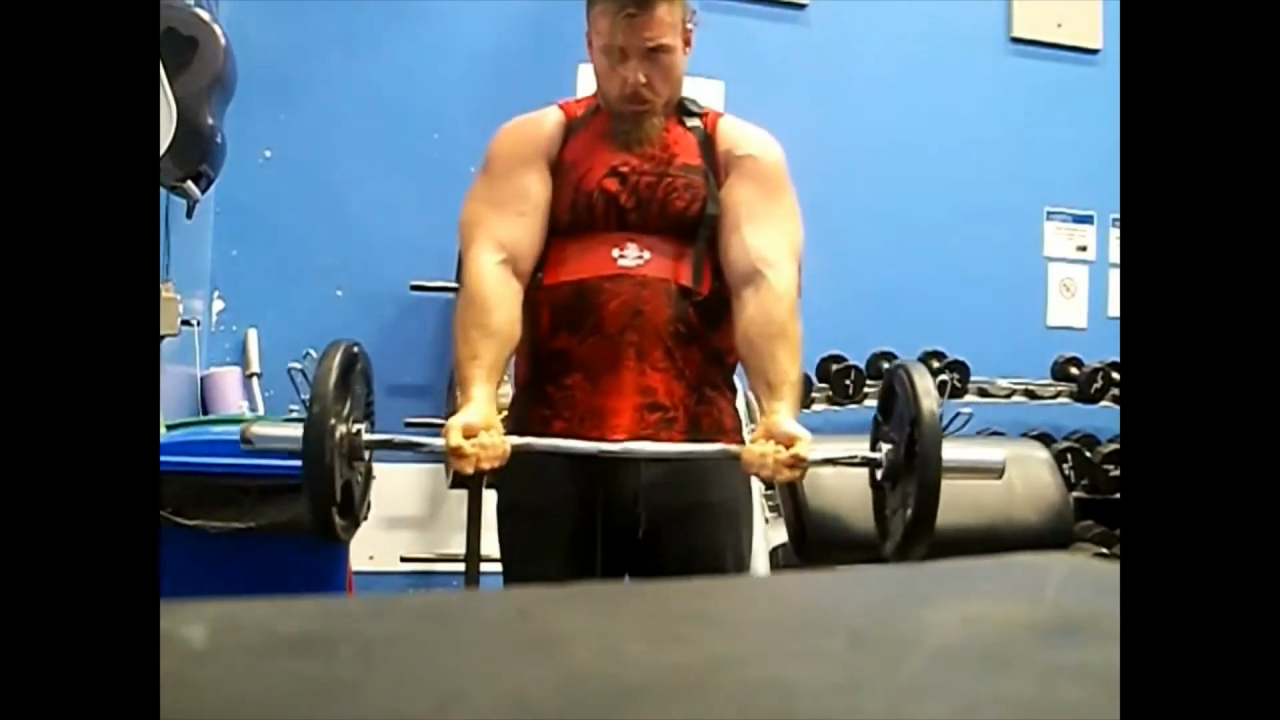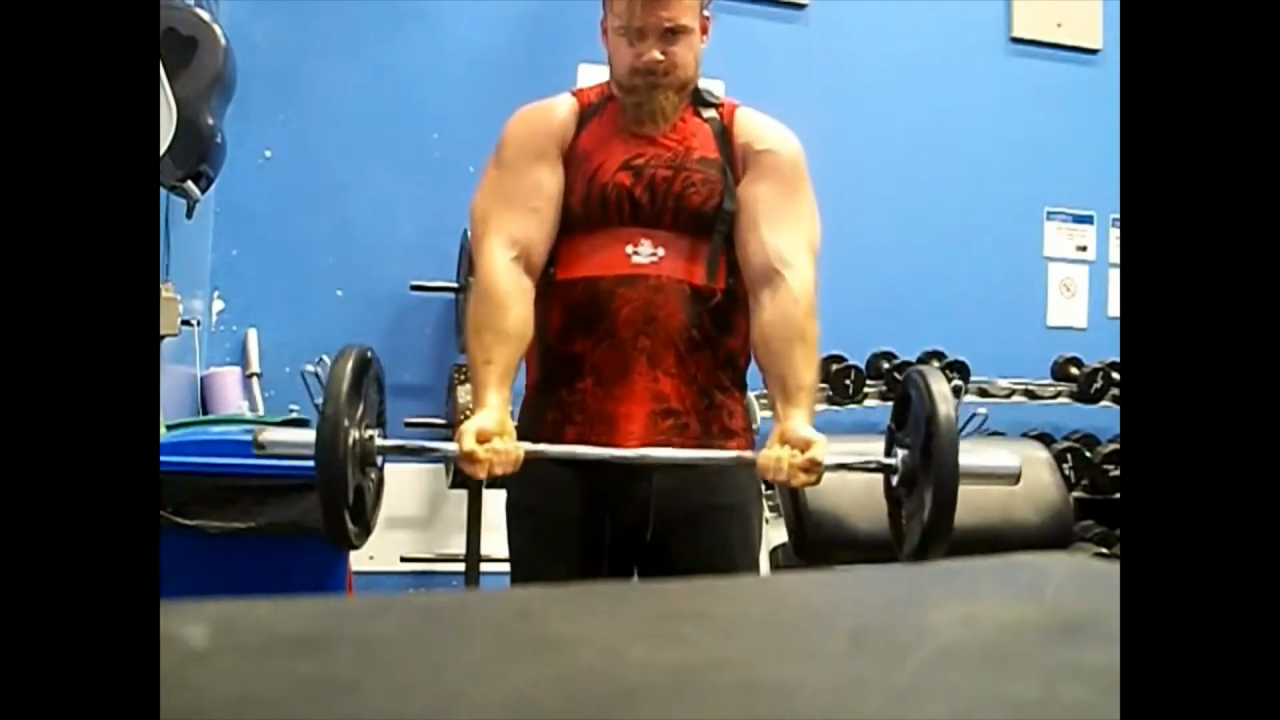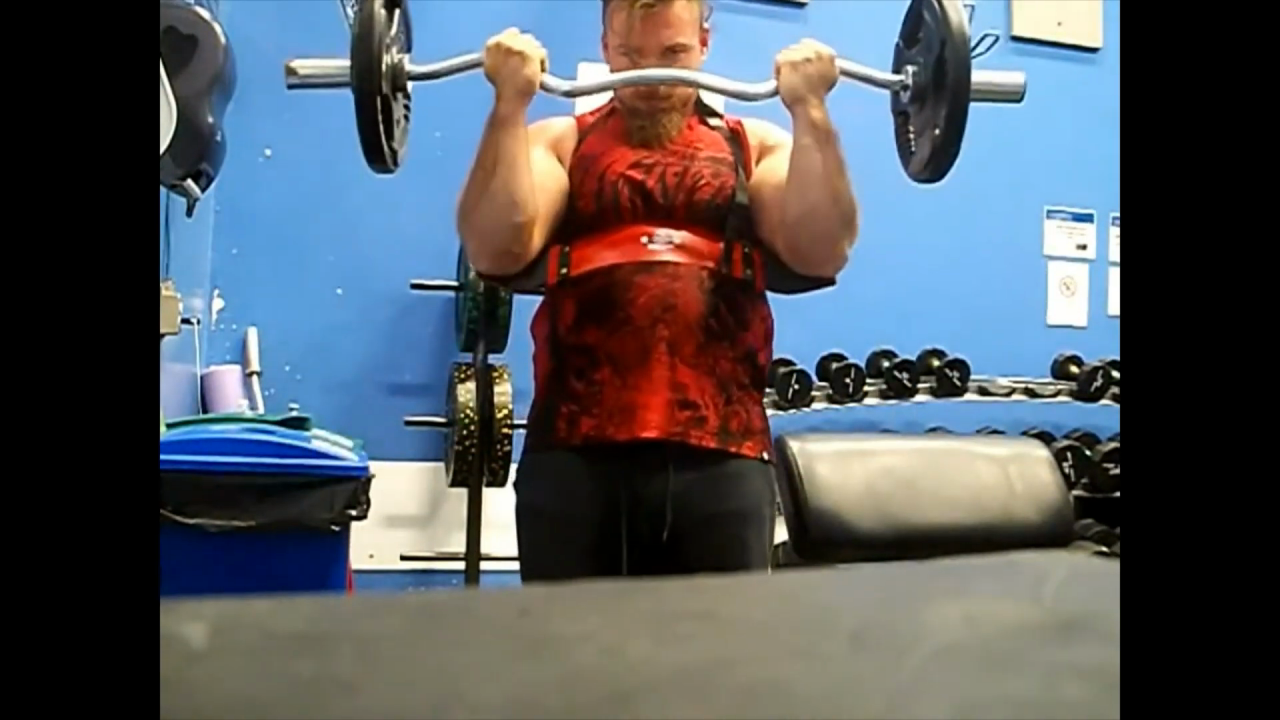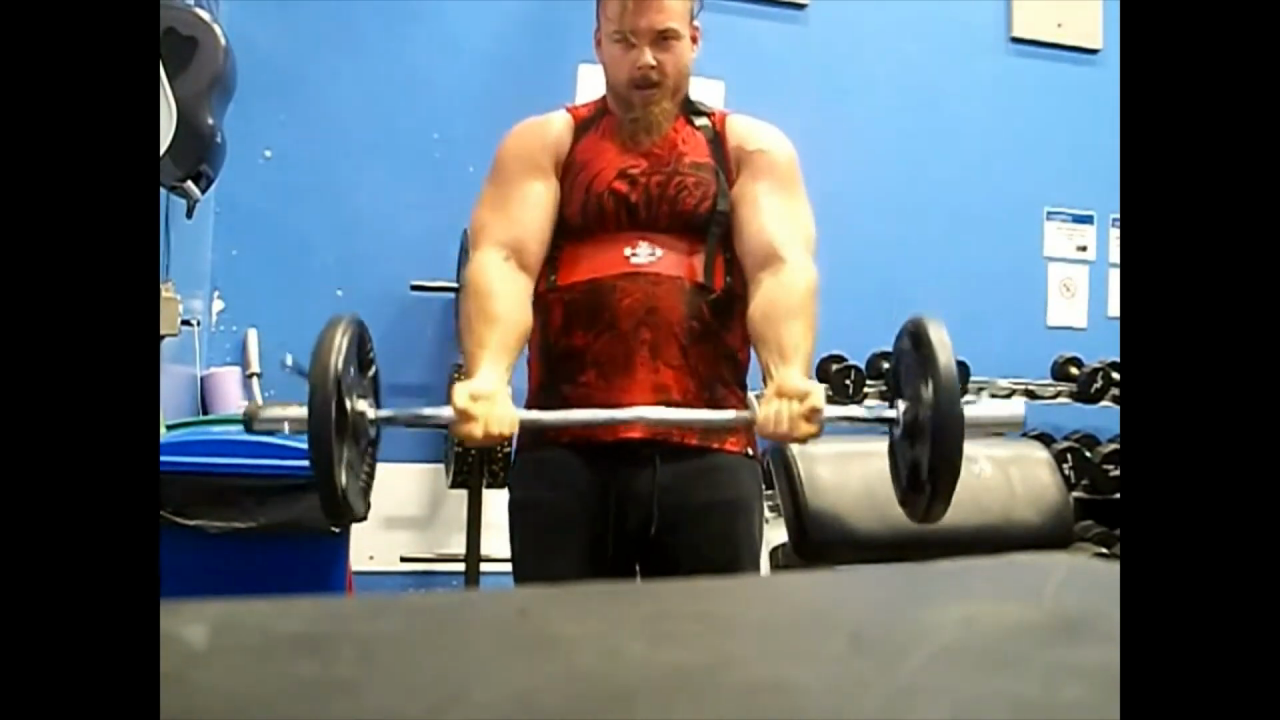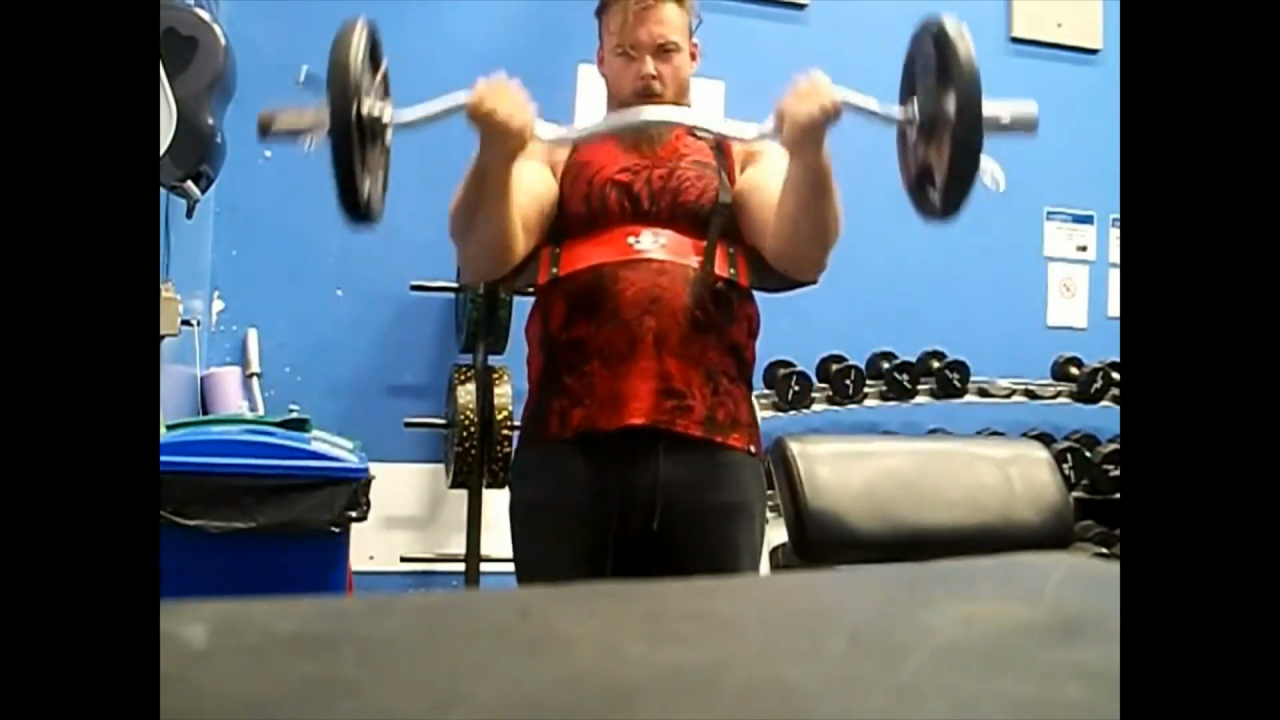
dt=1s
person 1, frame 1
left shoulder: (741, 150)
right shoulder: (534, 141)
left elbow: (765, 280)
right elbow: (495, 265)
left wrist: (779, 411)
right wrist: (478, 398)
left hip: (695, 451)
right hip: (553, 447)
person 1, frame 2
left shoulder: (758, 142)
right shoulder: (546, 128)
left elbow: (782, 279)
right elbow: (506, 261)
left wrist: (795, 416)
right wrist: (490, 404)
left hip: (706, 450)
right hip: (563, 447)
person 1, frame 3
left shoulder: (757, 146)
right shoulder: (556, 143)
left elbow: (823, 252)
right elbow: (495, 250)
left wrist: (809, 110)
right wrist: (509, 103)
left hip: (720, 451)
right hip: (576, 448)
person 1, frame 4
left shoulder: (750, 146)
right shoulder: (543, 142)
left elbow: (780, 264)
right elbow: (503, 260)
left wrist: (788, 378)
right wrist: (487, 375)
left hip: (707, 447)
right hip: (567, 447)
person 1, frame 5
left shoulder: (746, 158)
right shoulder: (549, 157)
left elbow: (801, 257)
right elbow: (484, 256)
left wrist: (807, 147)
right wrist: (496, 152)
left hip: (710, 442)
right hip: (569, 444)
